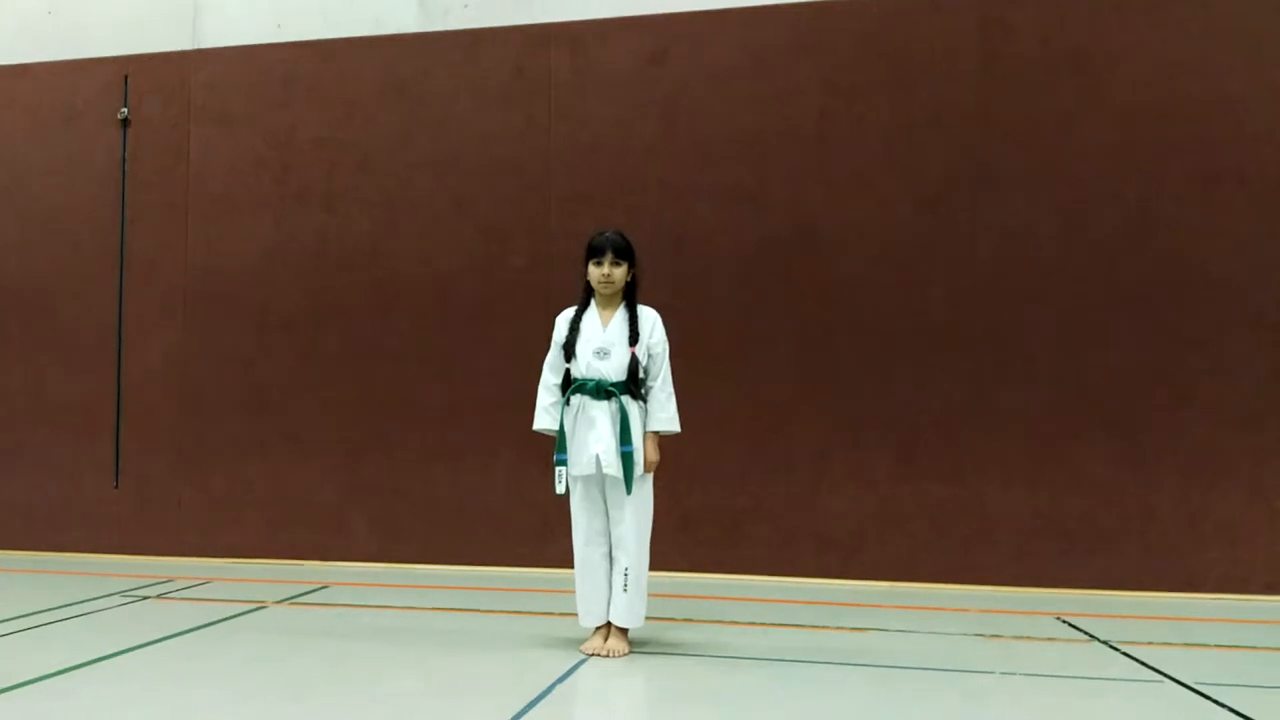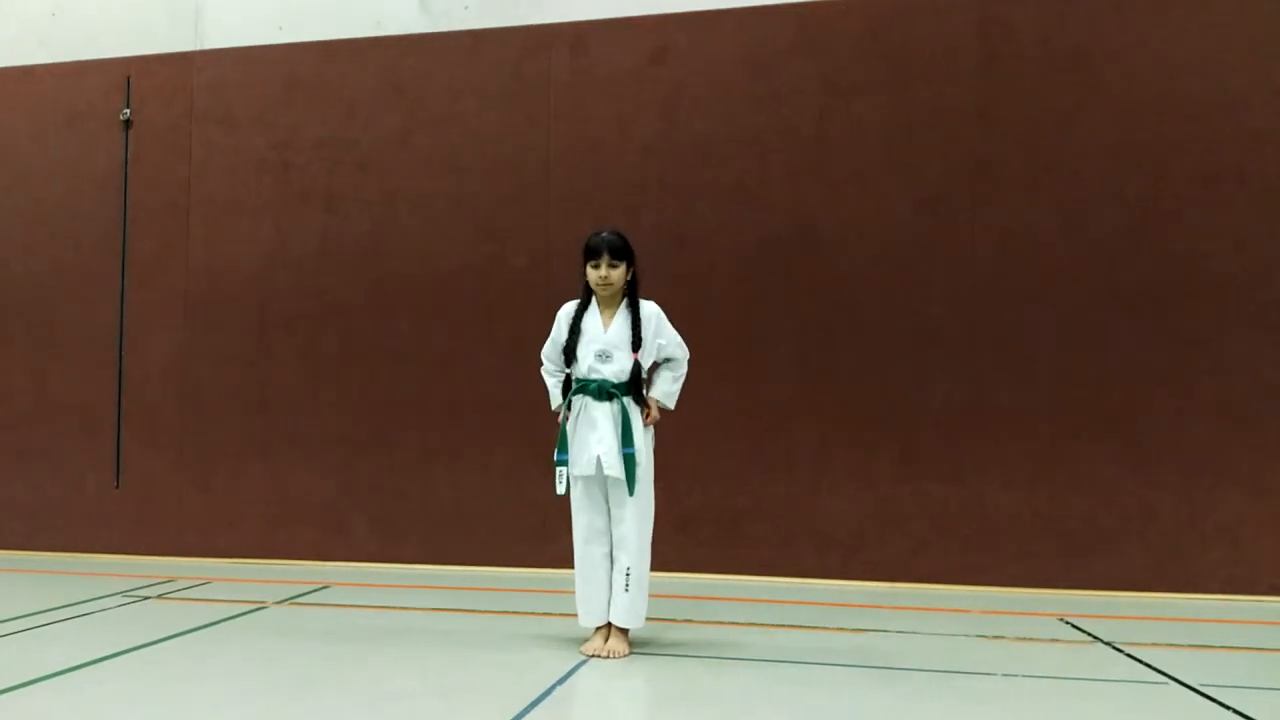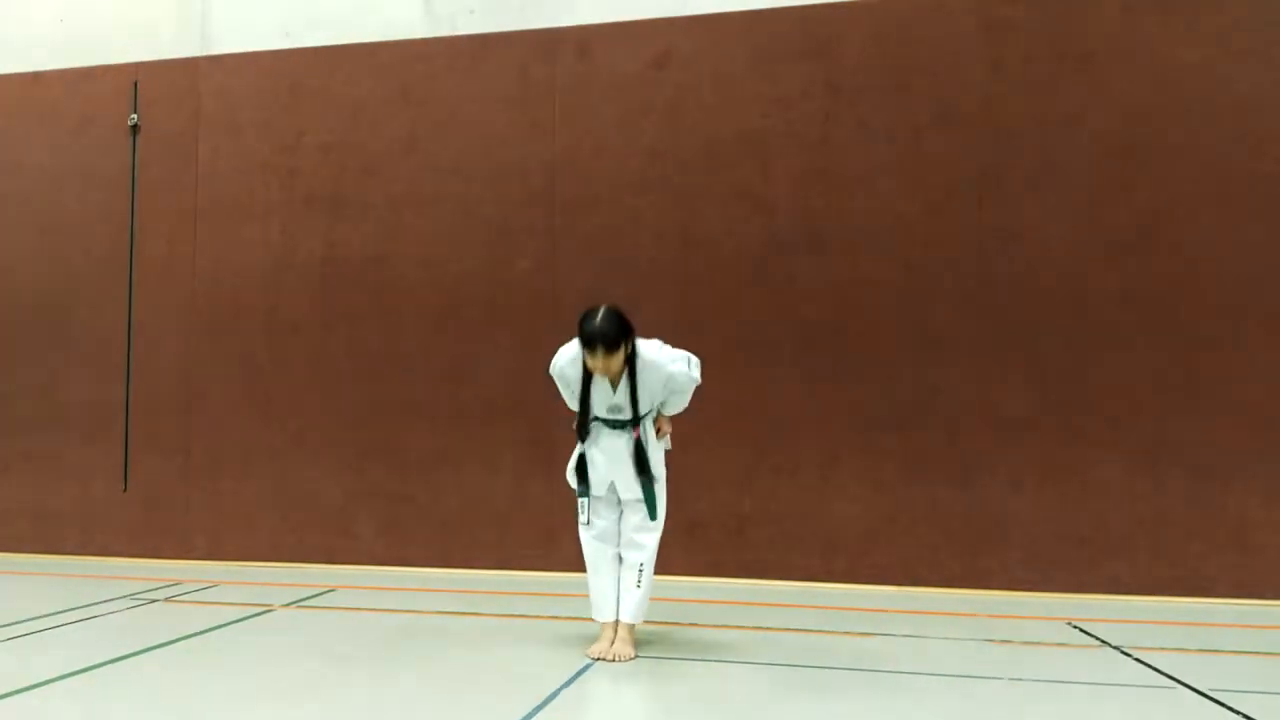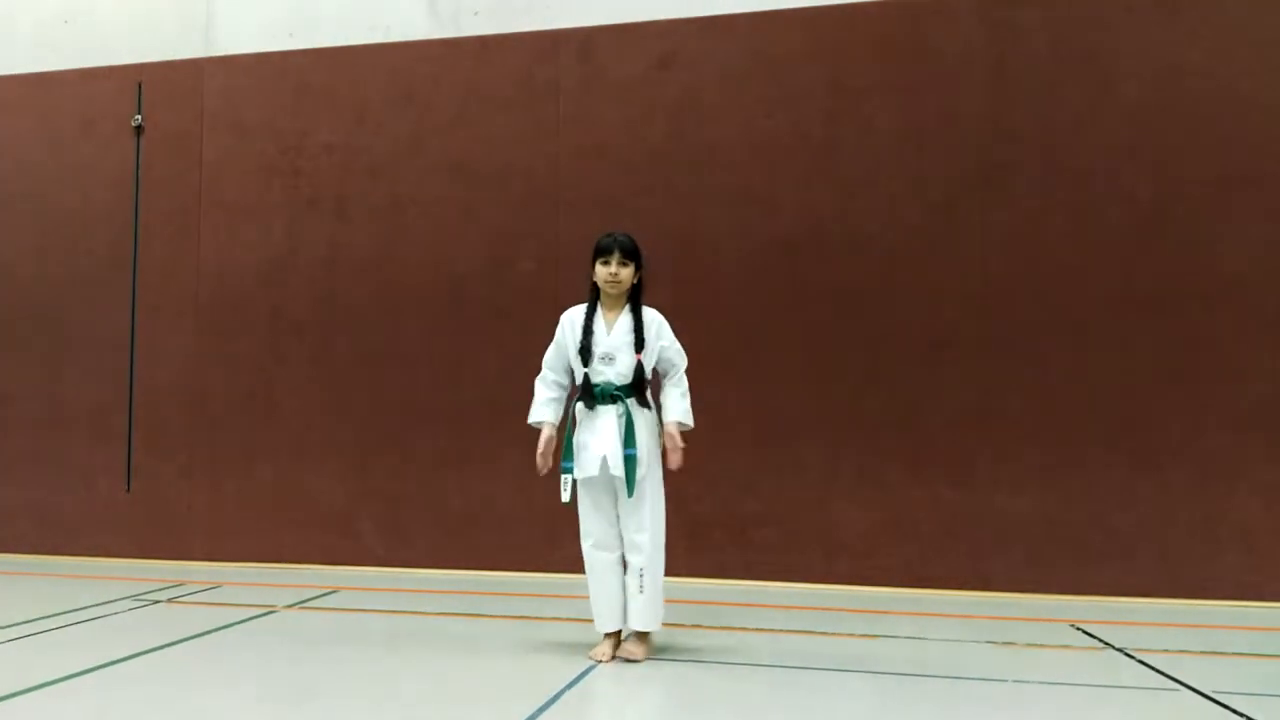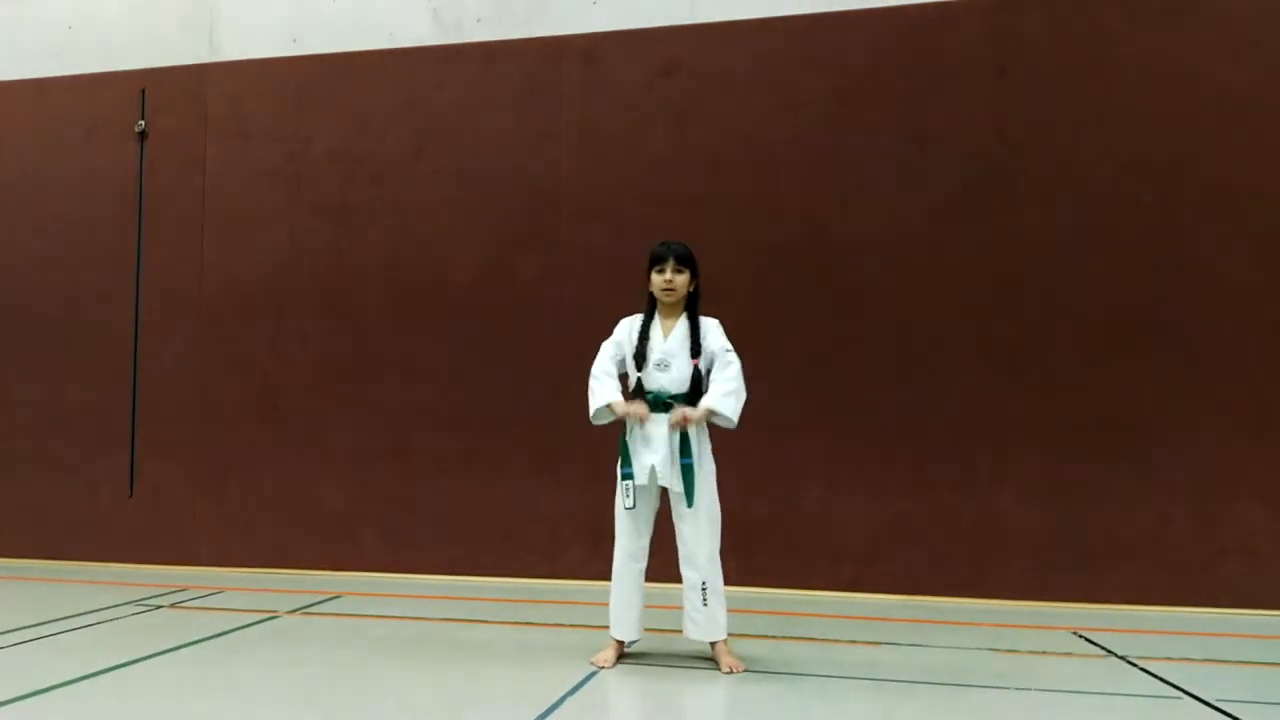
dt=1s
person 1, frame 1
left shoulder: (647, 320)
right shoulder: (568, 320)
left elbow: (658, 382)
right elbow: (552, 380)
left wrist: (652, 438)
right wrist: (556, 438)
left hip: (627, 431)
right hip: (582, 432)
left knee: (628, 531)
right knee: (588, 532)
left ankle: (620, 626)
right ankle: (598, 623)
person 1, frame 2
left shoulder: (648, 314)
right shoulder: (570, 314)
left elbow: (676, 358)
right elbow: (551, 363)
left wrist: (657, 400)
right wrist: (561, 404)
left hip: (627, 429)
right hip: (583, 429)
left knee: (629, 530)
right knee: (589, 530)
left ankle: (621, 627)
right ankle: (598, 625)
person 1, frame 3
left shoulder: (657, 361)
right shoulder: (569, 360)
left elbow: (691, 371)
left wrist: (665, 414)
right wrist: (581, 413)
left hip: (641, 446)
right hip: (597, 445)
left knee: (639, 534)
right knee: (598, 533)
left ankle: (626, 629)
right ankle: (607, 626)
person 1, frame 4
left shoulder: (651, 321)
right shoulder: (572, 320)
left elbow: (674, 373)
right elbow: (553, 375)
left wrist: (673, 424)
right wrist: (548, 426)
left hip: (635, 430)
right hip: (589, 431)
left knee: (642, 533)
right knee: (598, 536)
left ankle: (641, 630)
right ankle: (611, 631)
person 1, frame 5
left shoulder: (708, 329)
right shoulder: (629, 327)
left elbow: (730, 377)
right elbow: (602, 372)
left wrist: (700, 412)
right wrist: (621, 406)
left hip: (688, 441)
right hip: (640, 441)
left knee: (700, 543)
right knee: (629, 541)
left ankle: (717, 641)
right ankle: (619, 638)
